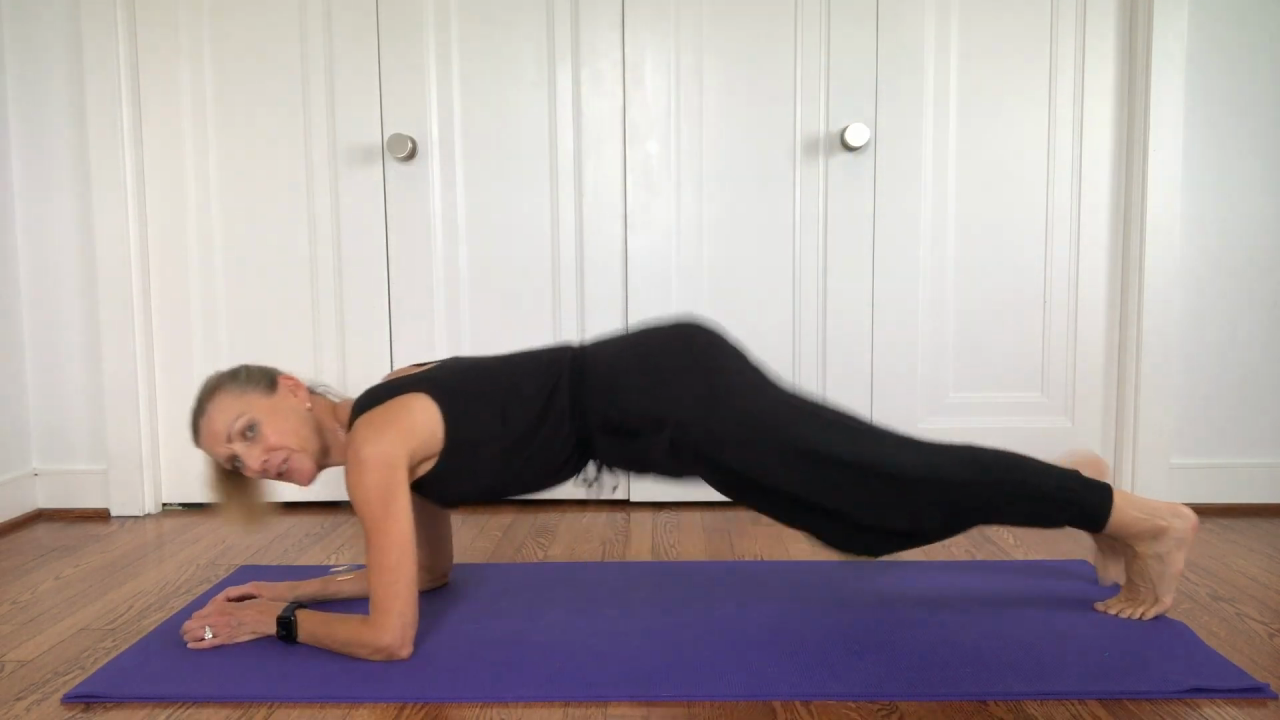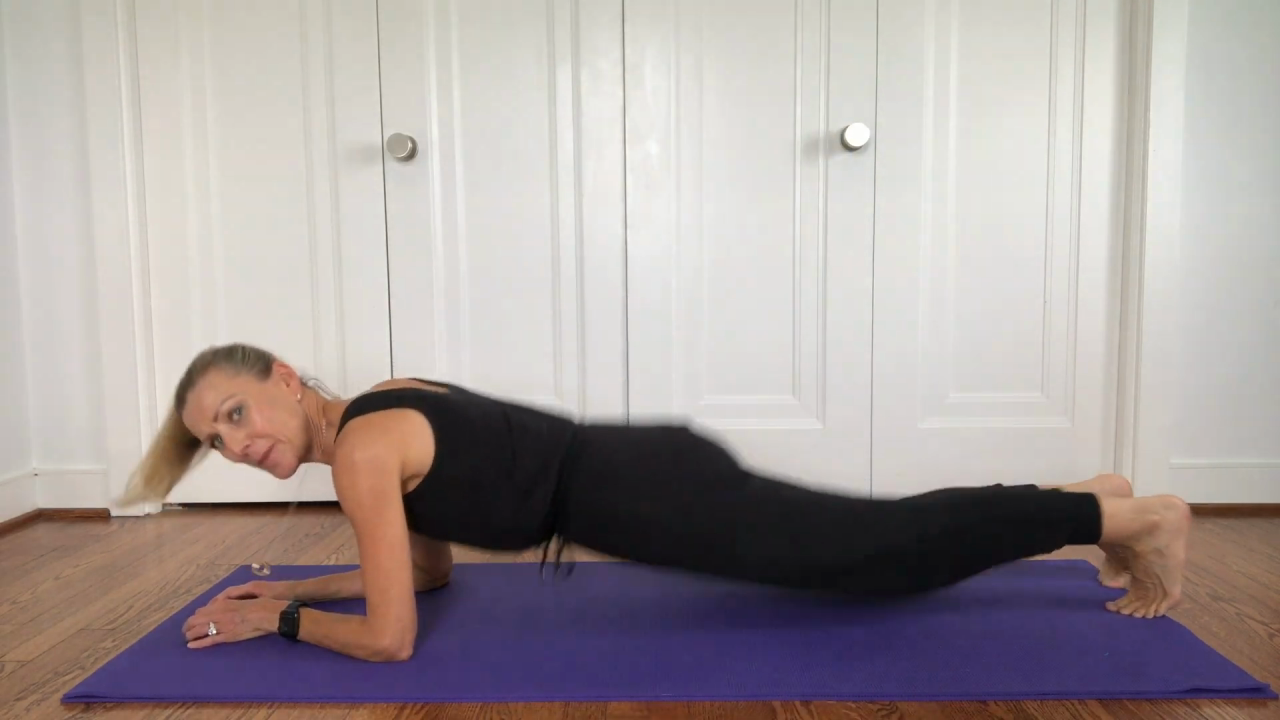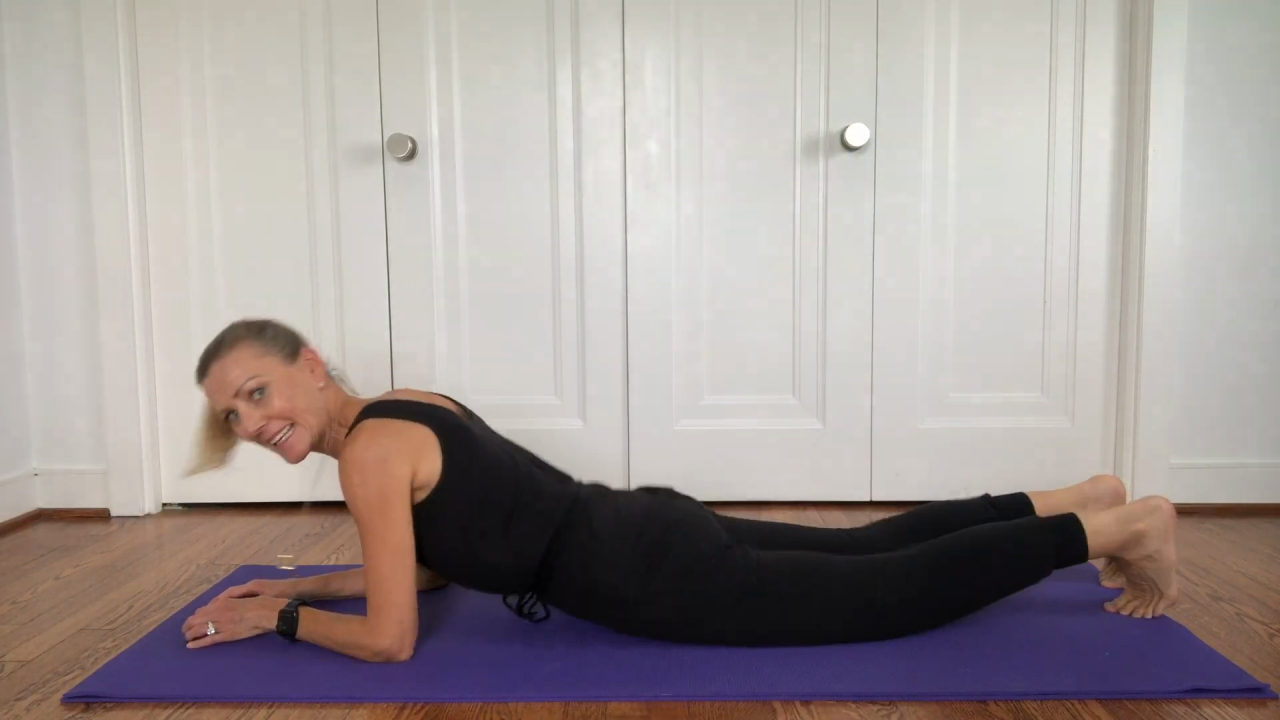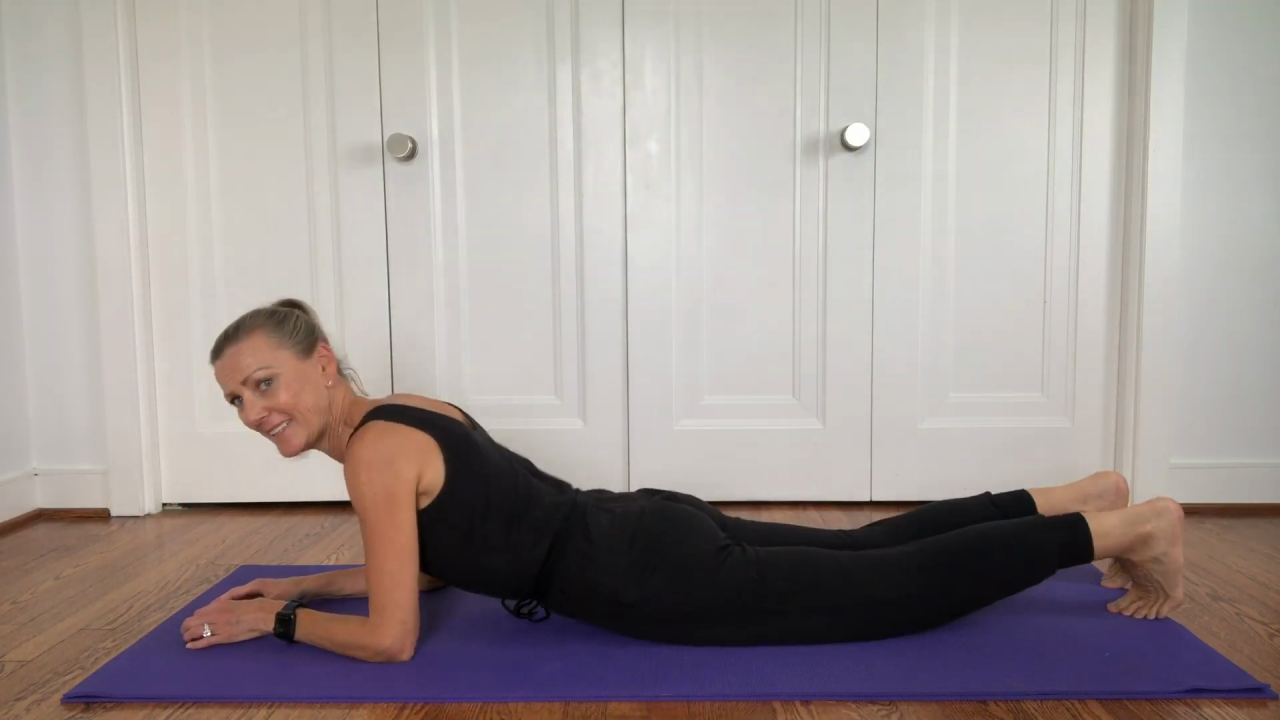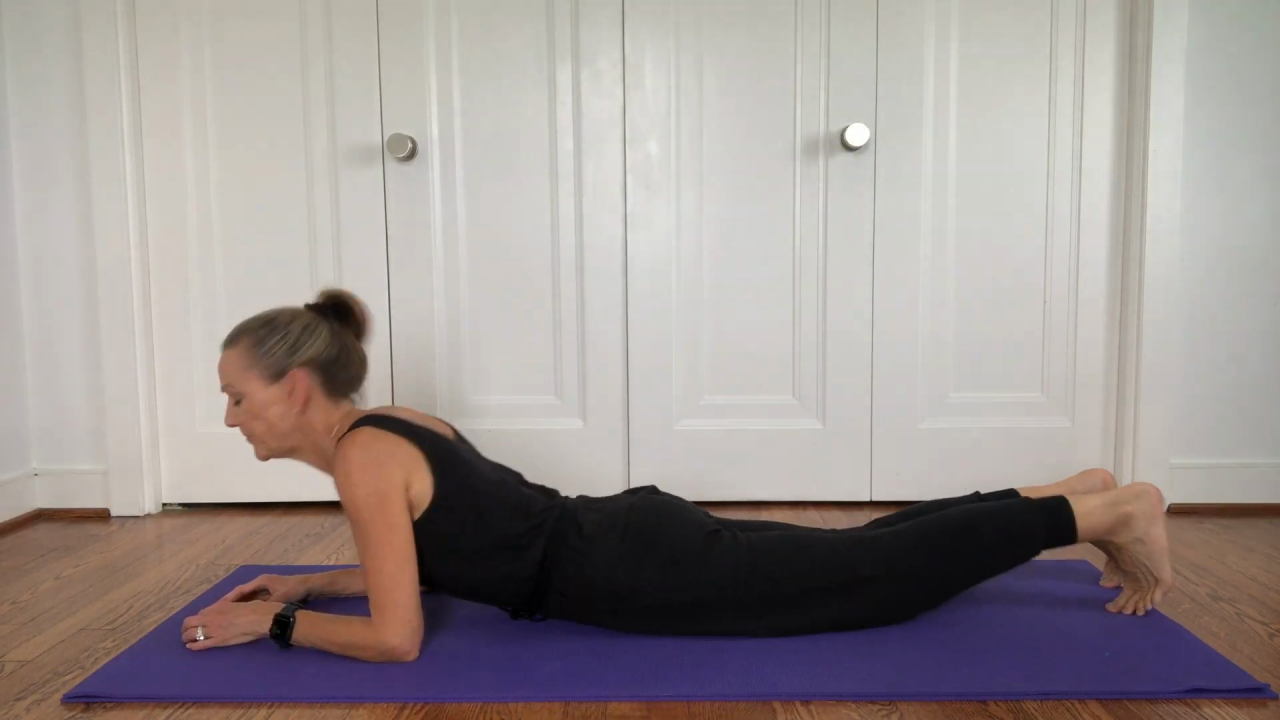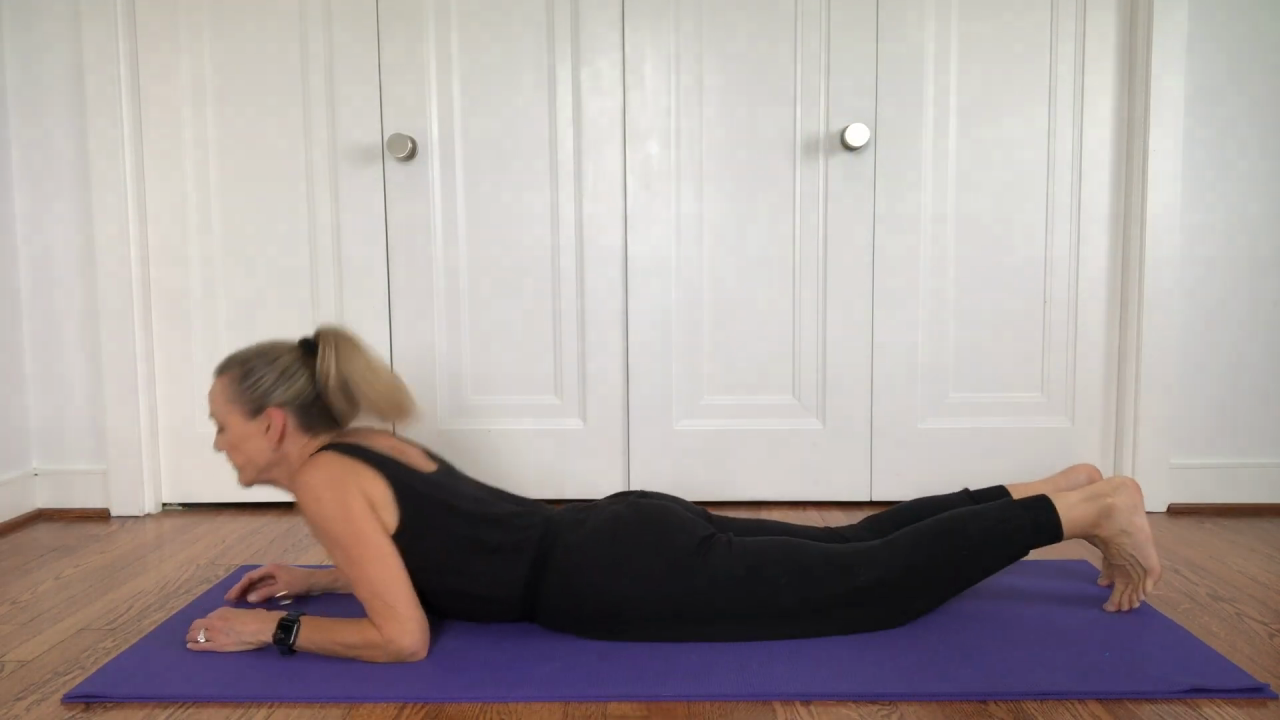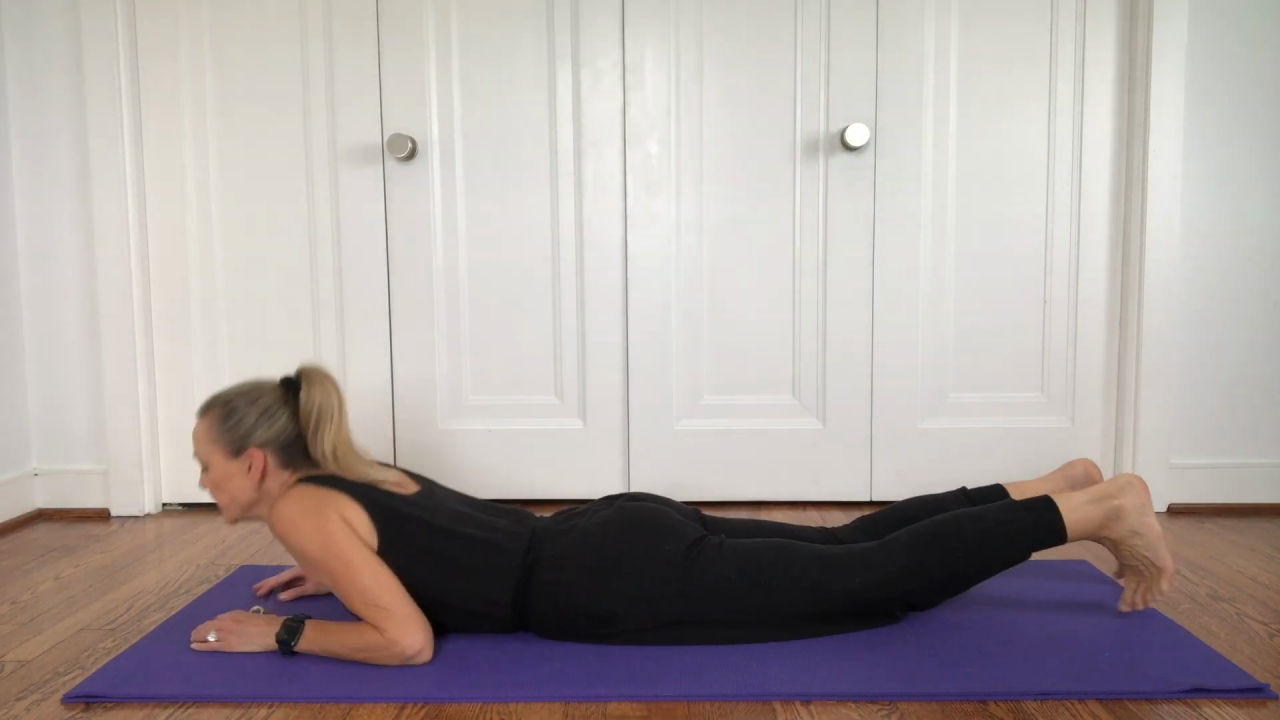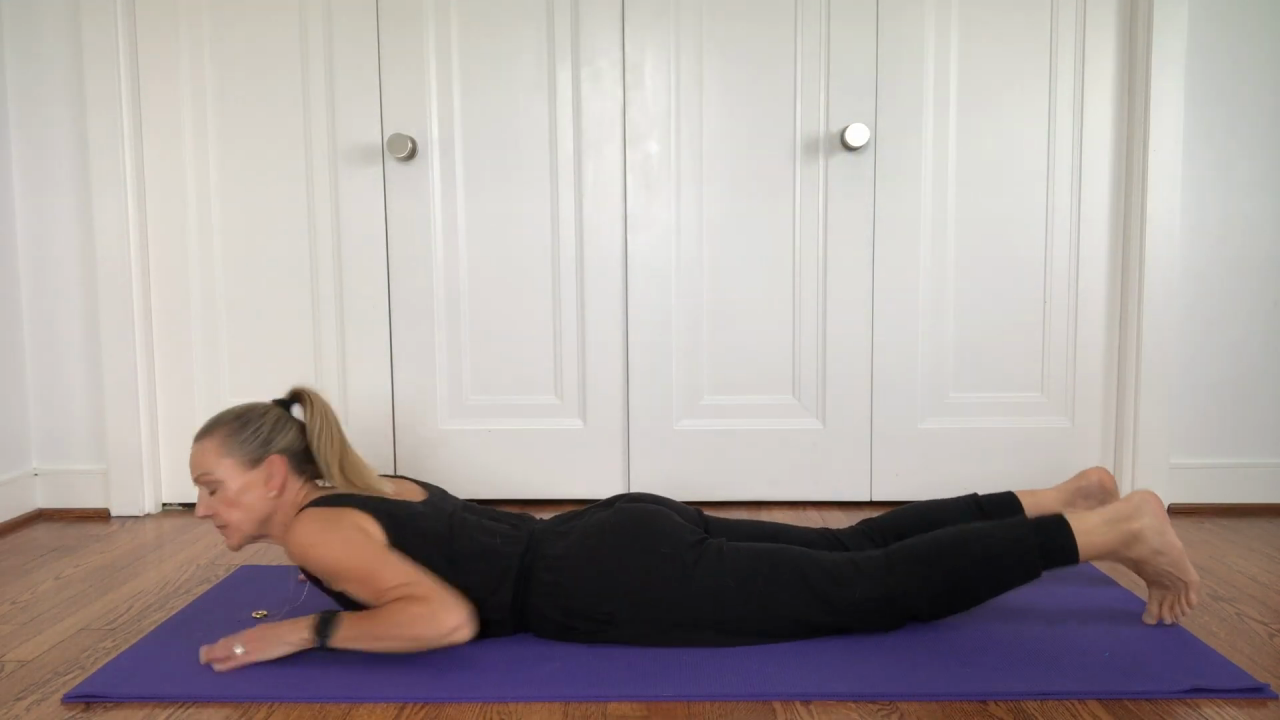
dt=0.2s
person 1, frame 1
left shoulder: (371, 440)
right shoulder: (394, 424)
left elbow: (392, 632)
right elbow: (427, 569)
left wrist: (276, 623)
right wrist: (296, 587)
left hip: (673, 397)
right hip: (664, 392)
left knee: (903, 481)
right knee: (872, 521)
left ankle: (1143, 520)
right ankle: (1069, 485)
person 1, frame 2
left shoulder: (359, 447)
right shoulder: (380, 415)
left elbow: (391, 636)
right elbow: (425, 567)
left wrist: (279, 620)
right wrist: (288, 586)
left hip: (646, 501)
right hip: (644, 475)
left knee: (893, 553)
right knee: (873, 534)
left ankle: (1129, 516)
right ankle: (1089, 501)
person 1, frame 3
left shoulder: (369, 448)
right shoulder: (401, 410)
left elbow: (393, 637)
right elbow: (428, 568)
left wrist: (274, 619)
right wrist: (297, 585)
left hip: (645, 577)
right hip: (649, 533)
left knee: (899, 590)
right knee: (871, 552)
left ankle: (1116, 526)
right ankle: (1075, 501)
person 1, frame 4
left shoulder: (374, 449)
right shoulder: (402, 414)
left elbow: (391, 639)
right elbow: (432, 563)
left wrist: (274, 620)
right wrist: (302, 583)
left hip: (643, 581)
right hip: (649, 532)
left knee: (897, 589)
right knee: (867, 553)
left ankle: (1126, 528)
right ankle: (1074, 499)
person 1, frame 5
left shoulder: (361, 457)
right shoulder: (387, 424)
left elbow: (397, 637)
right elbow: (427, 559)
left wrist: (274, 626)
right wrist: (301, 583)
left hip: (634, 578)
right hip: (638, 536)
left knee: (884, 574)
right knee: (859, 551)
left ankle: (1104, 512)
right ankle: (1065, 495)
person 1, frame 6
left shoulder: (322, 477)
right shoulder: (369, 448)
left elbow: (404, 638)
right elbow: (421, 563)
left wrist: (274, 630)
right wrist: (313, 578)
left hip: (622, 585)
right hip: (629, 537)
left knee: (877, 582)
right knee: (853, 551)
left ankle: (1085, 509)
right ankle: (1051, 490)
person 1, frame 7
left shoulder: (299, 507)
right shoulder: (358, 478)
left elbow: (409, 640)
left wrist: (281, 636)
right wrist: (338, 577)
left hip: (613, 587)
right hip: (622, 537)
left knee: (876, 578)
right knee: (851, 547)
left ankle: (1093, 509)
right ankle: (1050, 489)
person 1, frame 8
left shoulder: (312, 528)
right shoulder: (368, 489)
left elbow: (448, 620)
left wrist: (309, 630)
left hip: (619, 589)
right hip: (628, 537)
left knee: (878, 587)
right knee: (863, 552)
left ankle: (1109, 529)
right ankle: (1062, 500)
